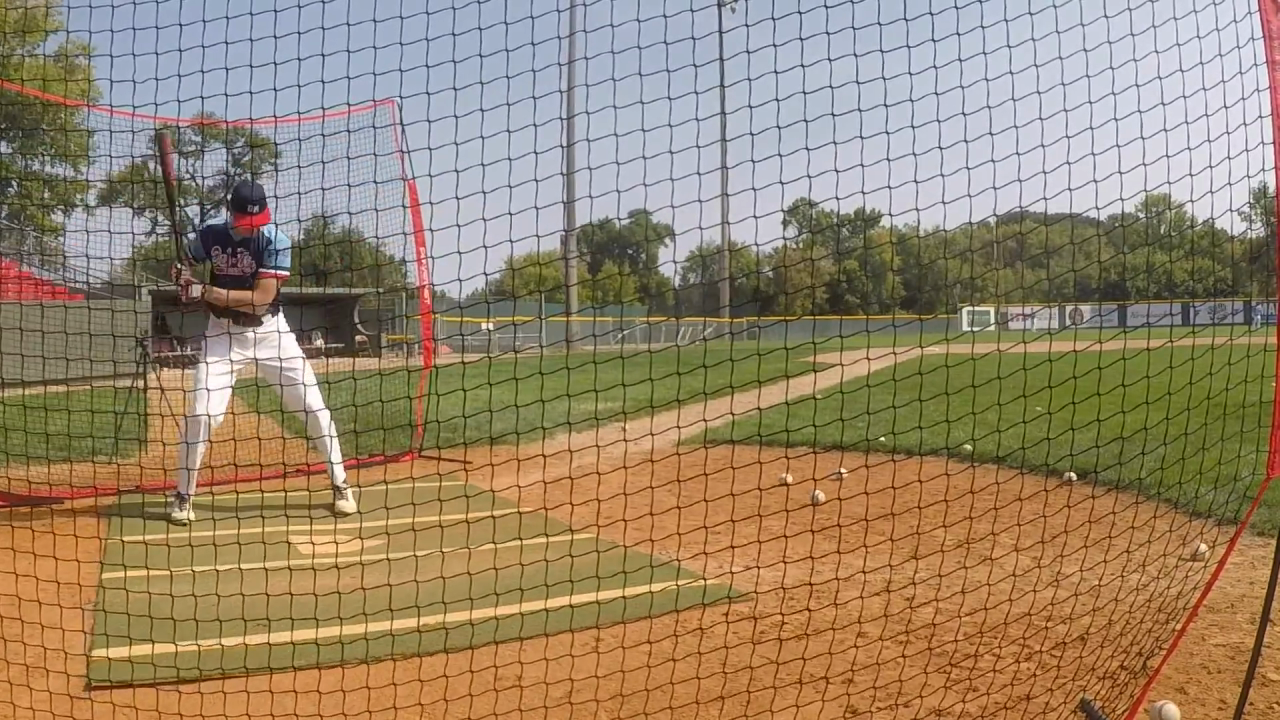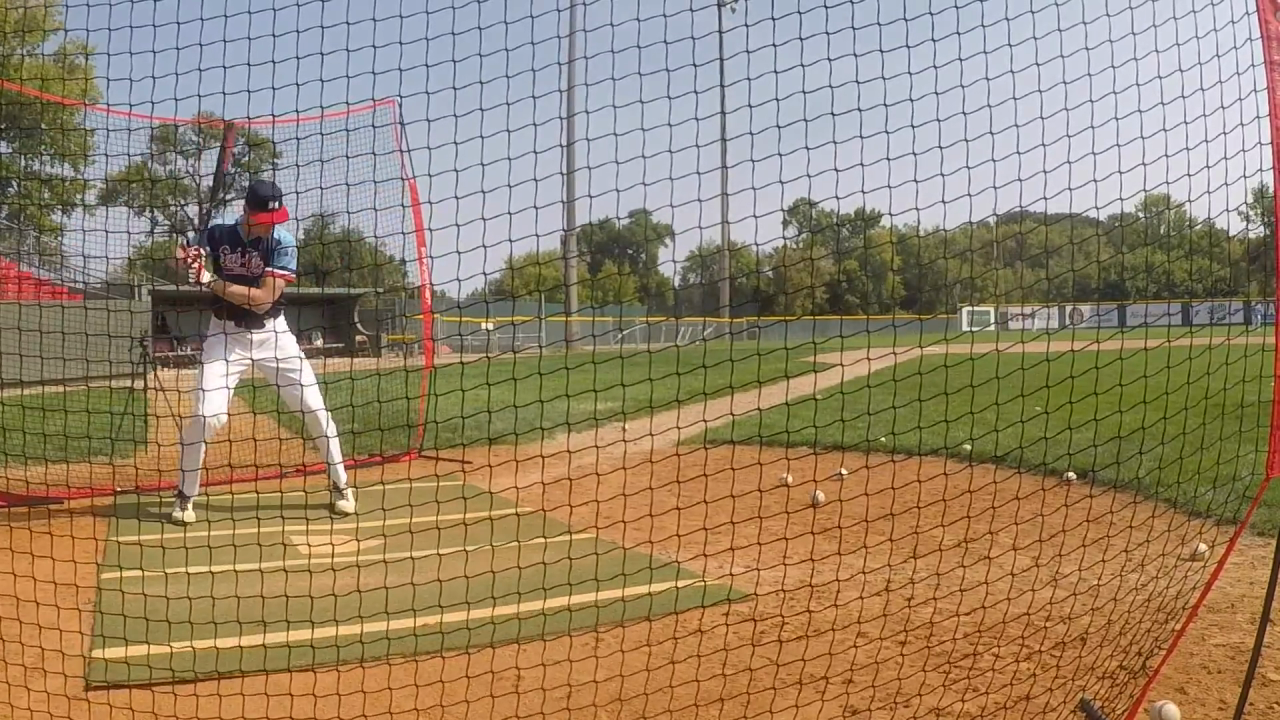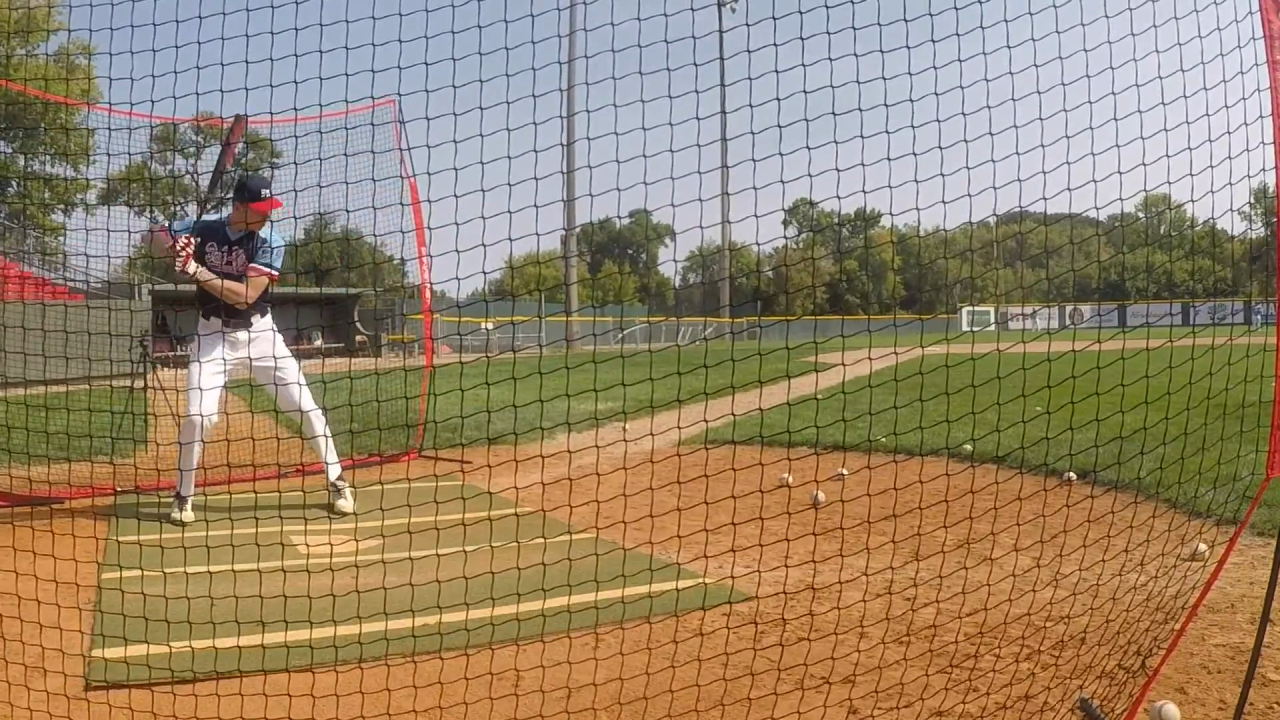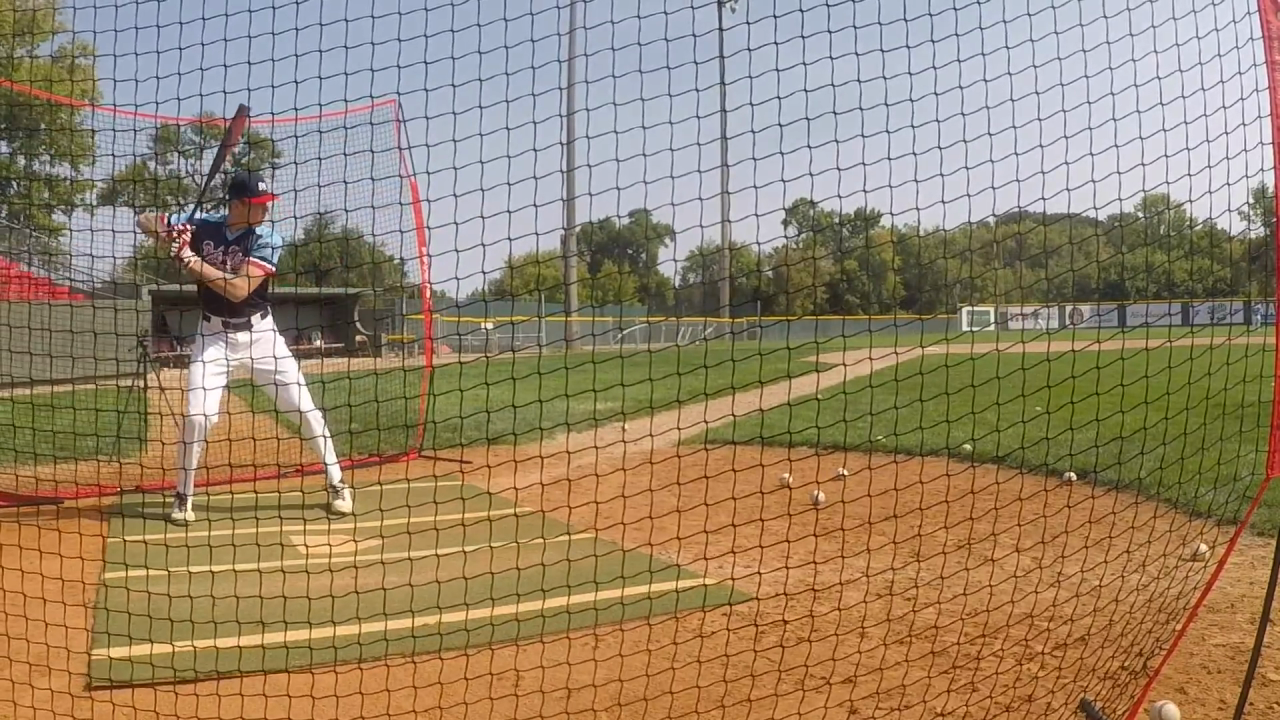
dt=0.2s
person 1, frame 1
left shoulder: (275, 240)
right shoulder: (210, 234)
left elbow: (260, 299)
right elbow: (186, 264)
left wrist: (203, 291)
right wrist: (182, 274)
left hip: (269, 330)
right hip: (222, 332)
left knee: (313, 406)
right knee: (202, 414)
left ankle: (340, 484)
right ankle: (183, 495)
person 1, frame 2
left shoulder: (284, 244)
right shoulder: (218, 234)
left elbow: (263, 299)
right elbow: (177, 255)
left wrist: (210, 281)
right wrist: (187, 260)
left hip: (271, 333)
right hip: (225, 334)
left knee: (314, 408)
right knee: (207, 416)
left ankle: (340, 484)
right ankle: (185, 495)
person 1, frame 3
left shoulder: (270, 243)
right shoulder: (204, 227)
left elbow: (246, 295)
left wrist: (197, 271)
right wrist: (175, 247)
left hip: (259, 331)
right hip: (214, 334)
left knee: (305, 407)
right knee: (199, 415)
left ankle: (337, 482)
right ankle: (183, 495)
person 1, frame 4
left shoulder: (268, 240)
right shoulder: (203, 226)
left elbow: (240, 289)
right elbow: (144, 222)
left wrist: (191, 260)
right wrist: (171, 235)
left hip: (259, 332)
right hip: (215, 334)
left knee: (304, 408)
right knee: (199, 415)
left ankle: (336, 483)
right ankle: (183, 496)
